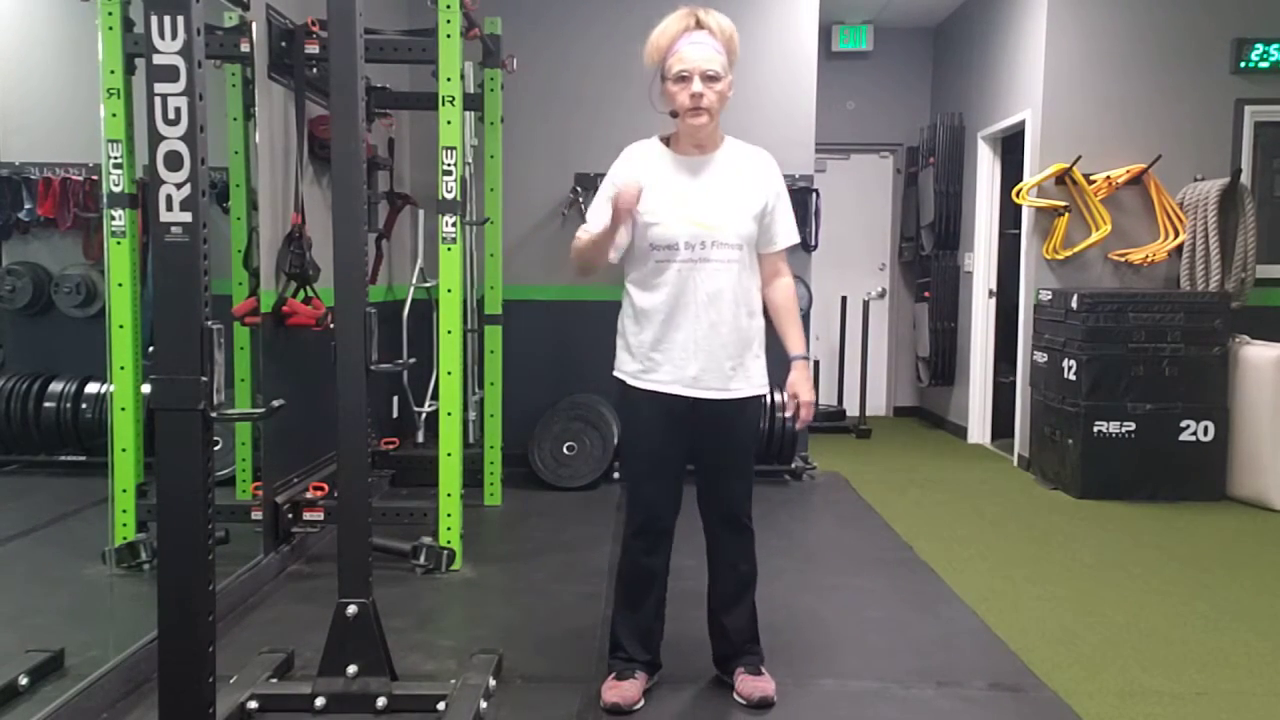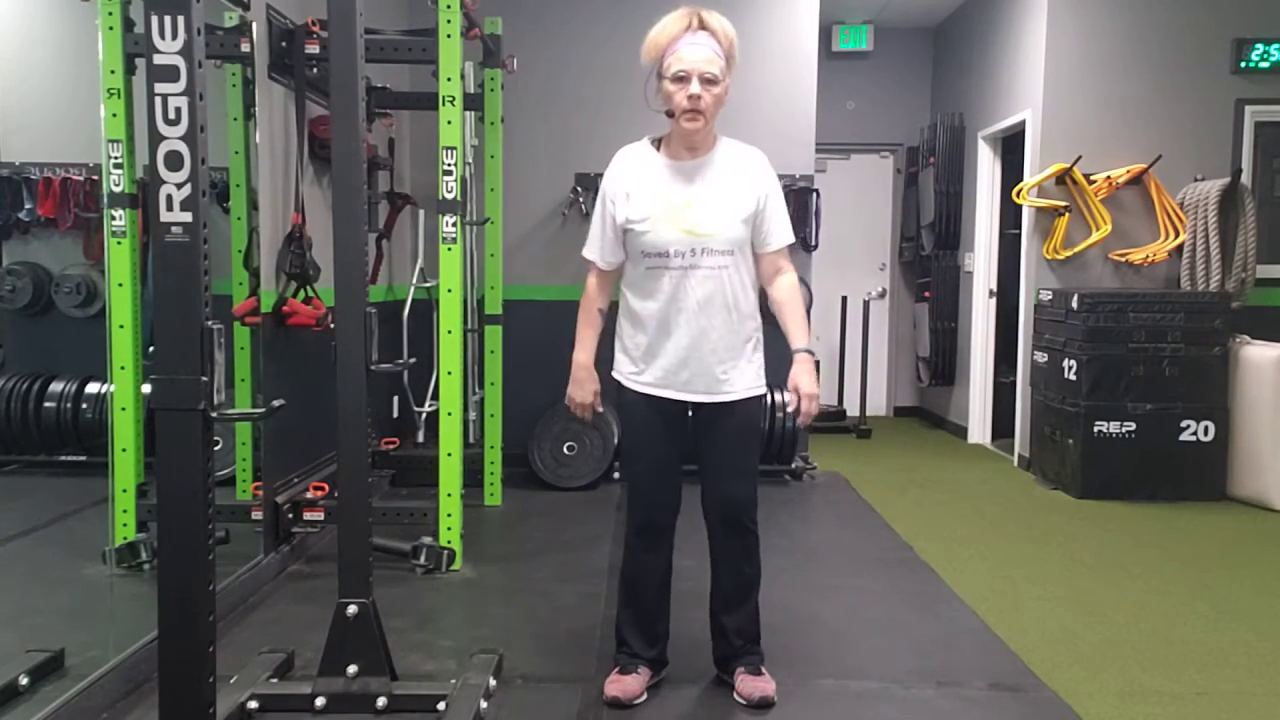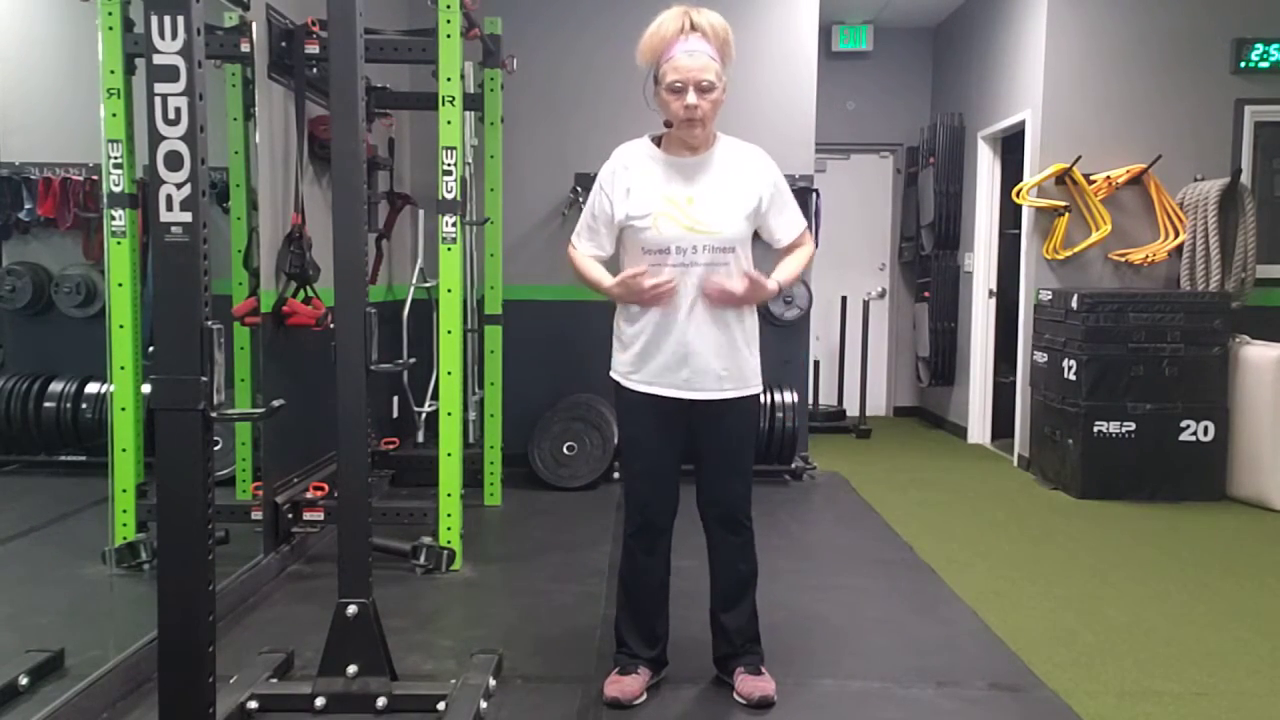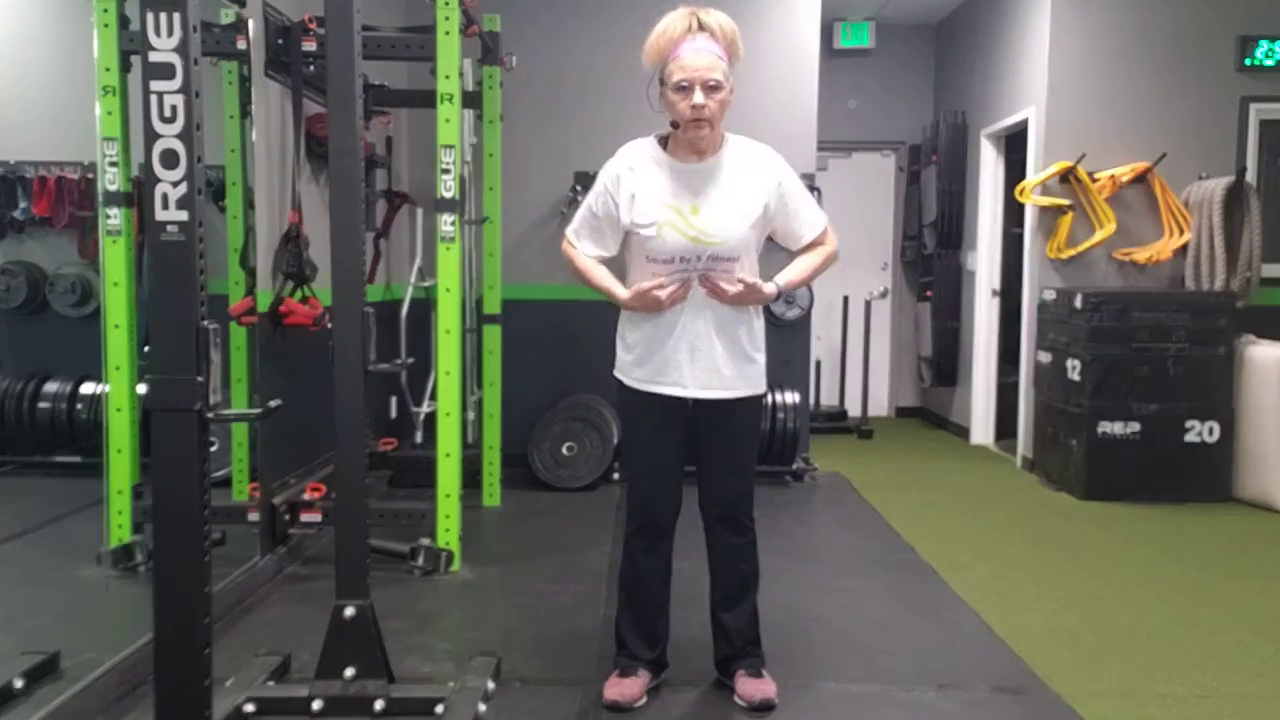
dt=0.5s
person 1, frame 1
left shoulder: (757, 168)
right shoulder: (636, 164)
left elbow: (776, 276)
right elbow: (583, 255)
left wrist: (800, 361)
right wrist: (612, 227)
left hip: (734, 382)
right hip: (651, 379)
left knee: (730, 521)
right knee: (648, 521)
left ankle: (739, 655)
right ankle: (632, 659)
person 1, frame 2
left shoulder: (750, 168)
right shoulder: (628, 168)
left elbow: (778, 271)
right elbow: (601, 277)
left wrist: (802, 356)
right wrist: (582, 364)
left hip: (732, 383)
right hip: (647, 382)
left knee: (734, 520)
right knee: (648, 523)
left ankle: (741, 655)
right ankle: (638, 654)
person 1, frame 3
left shoulder: (752, 166)
right shoulder: (627, 165)
left elbow: (802, 245)
right elbow: (579, 250)
left wrist: (767, 287)
right wrist: (614, 287)
left hip: (729, 379)
right hip: (647, 379)
left knee: (729, 518)
right knee: (647, 520)
left ankle: (741, 655)
right ankle: (638, 656)
person 1, frame 4
left shoulder: (762, 167)
right shoulder: (630, 166)
left elbow: (824, 244)
right elbow: (574, 245)
left wrist: (768, 290)
right wrist: (624, 296)
left hip: (733, 380)
right hip: (649, 380)
left knee: (731, 519)
right knee: (648, 521)
left ankle: (741, 658)
right ankle: (638, 658)
